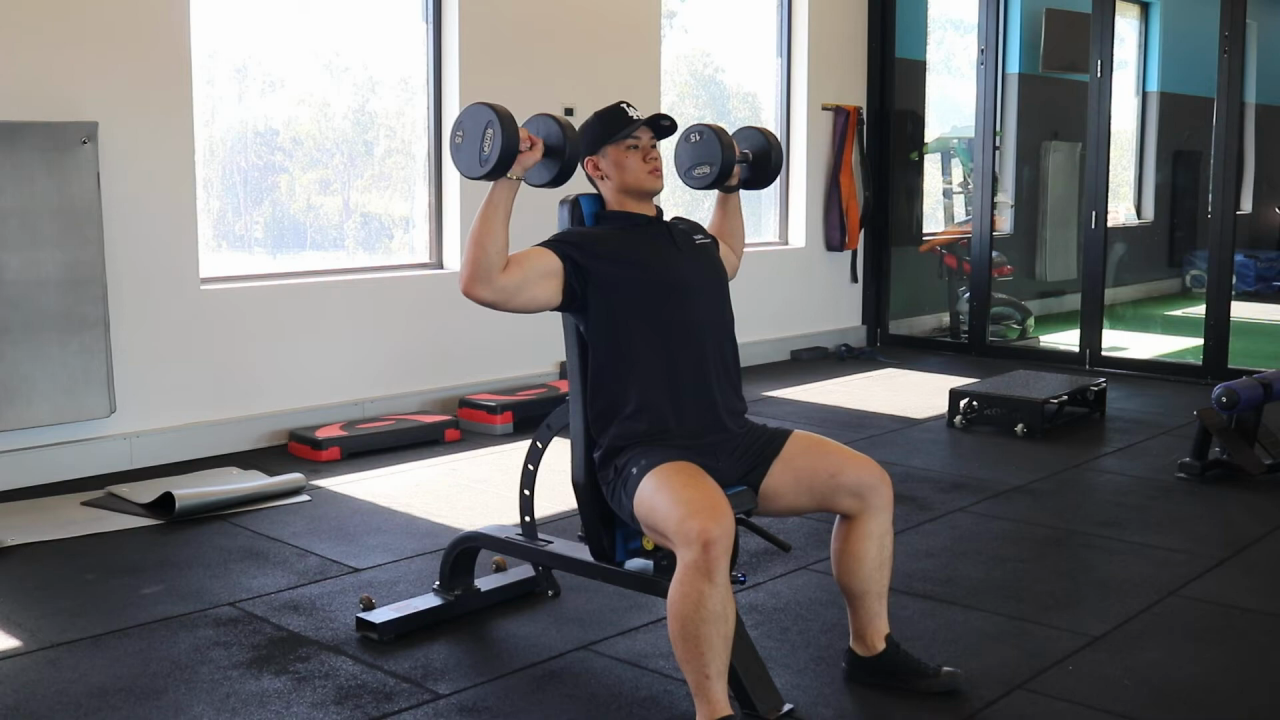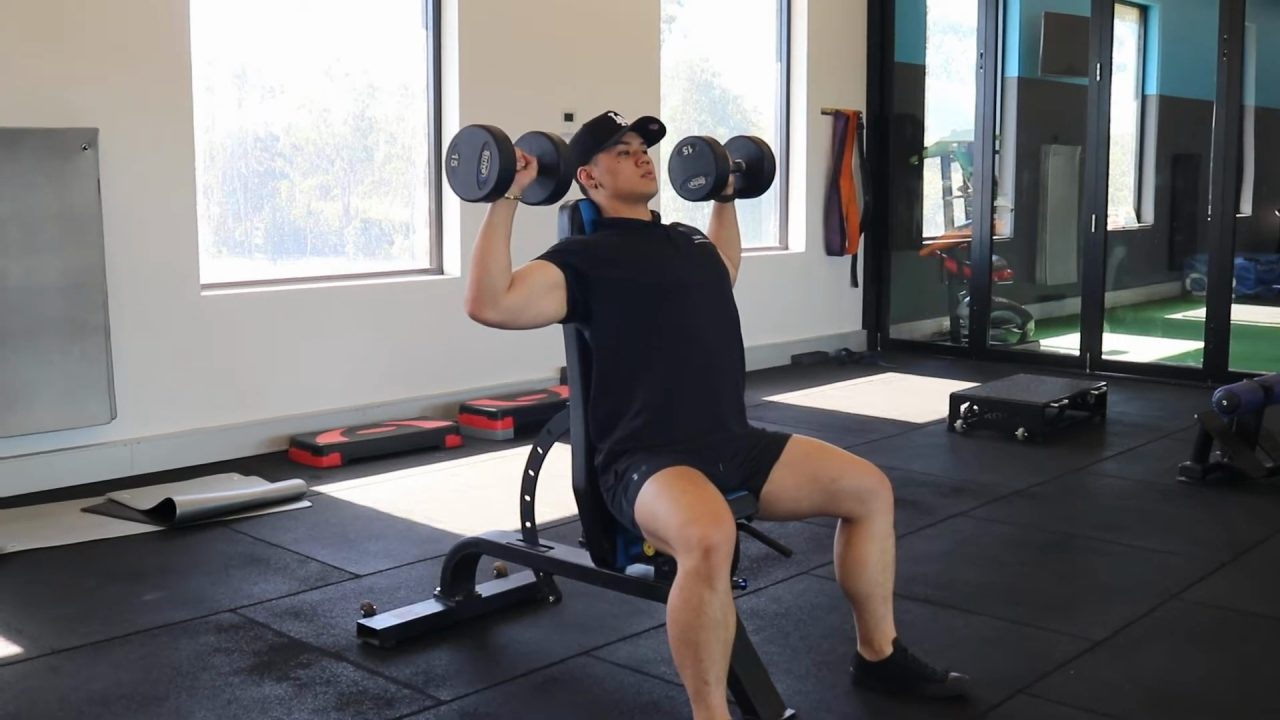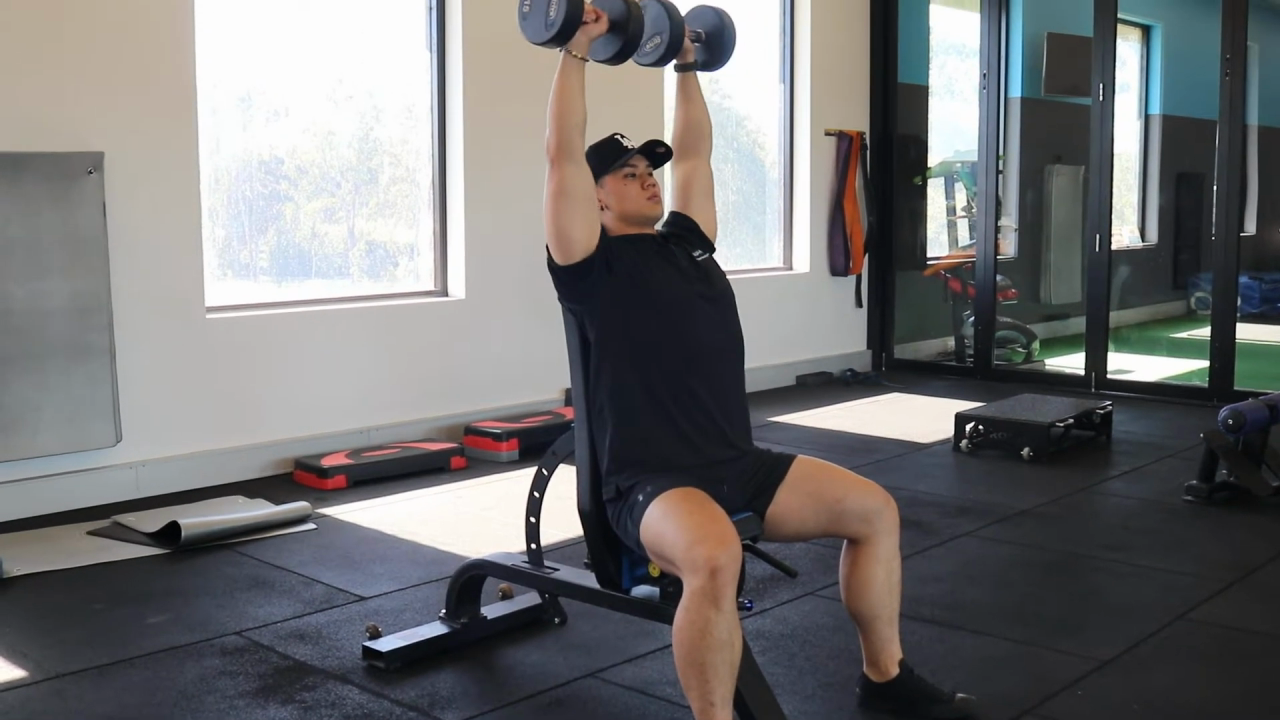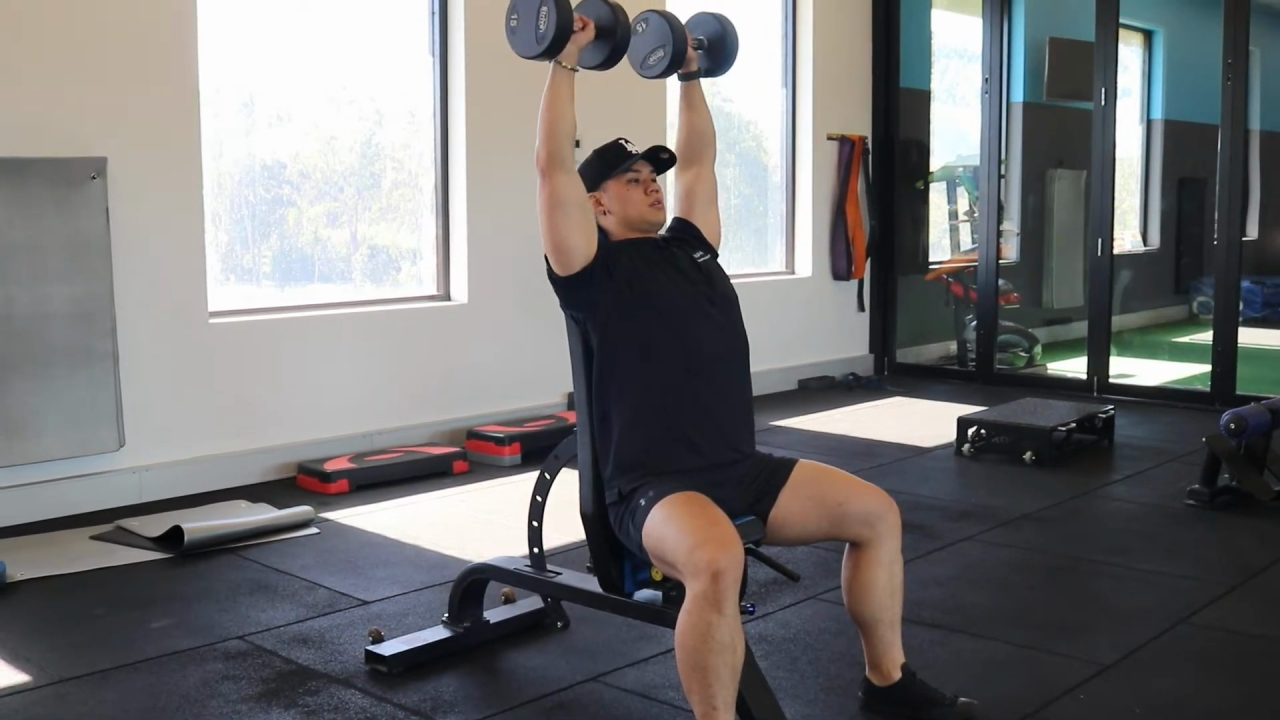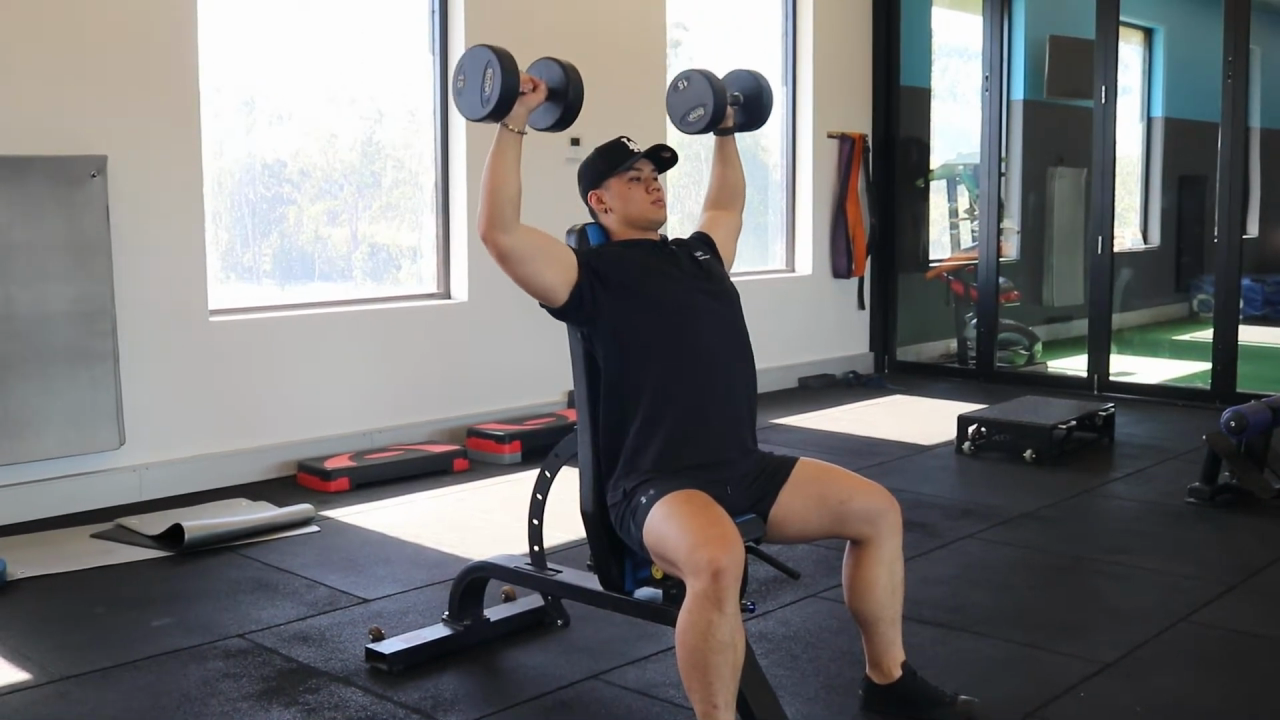
dt=1s
person 1, frame 1
left shoulder: (689, 234)
right shoulder: (586, 250)
left elbow: (730, 259)
right elbow: (483, 282)
left wrist: (729, 187)
right wrist: (508, 179)
left hip: (733, 437)
right hip: (647, 454)
left knee: (870, 485)
right knee: (709, 532)
left ankle: (871, 649)
person 1, frame 2
left shoulder: (686, 239)
right shoulder: (586, 258)
left elbow: (725, 269)
right elbow: (488, 304)
left wrist: (724, 196)
right wrist: (506, 199)
left hip: (734, 442)
right hip: (648, 459)
left knee: (870, 489)
right knee: (709, 539)
left ankle: (879, 654)
person 1, frame 3
left shoulder: (686, 241)
right shoulder: (596, 264)
left elbow: (695, 151)
right elbow: (563, 156)
left wrist: (686, 67)
right wrist: (577, 49)
left hip: (737, 463)
right hip: (653, 481)
left knee: (875, 510)
right knee: (716, 560)
person 1, frame 4
left shoulder: (689, 246)
right shoulder: (597, 269)
left elbow: (700, 160)
right elbow: (552, 168)
left wrist: (689, 76)
right wrist: (566, 60)
left hip: (741, 468)
right hip: (656, 486)
left knee: (877, 513)
right knee: (717, 564)
person 1, frame 5
left shoulder: (696, 254)
right shoulder: (597, 274)
left elbow: (729, 206)
right elbow: (498, 232)
left wrist: (723, 133)
right wrist: (513, 125)
left hip: (743, 467)
right hip: (657, 483)
left knee: (878, 510)
right knee: (718, 563)
